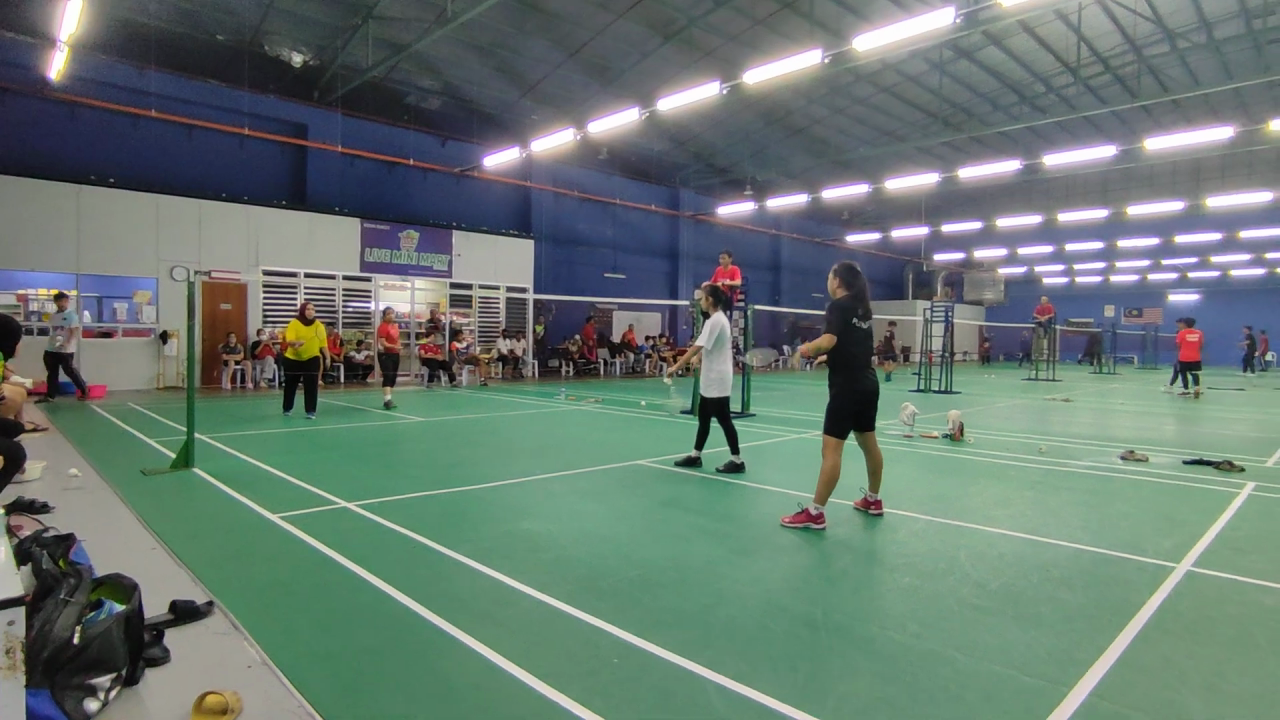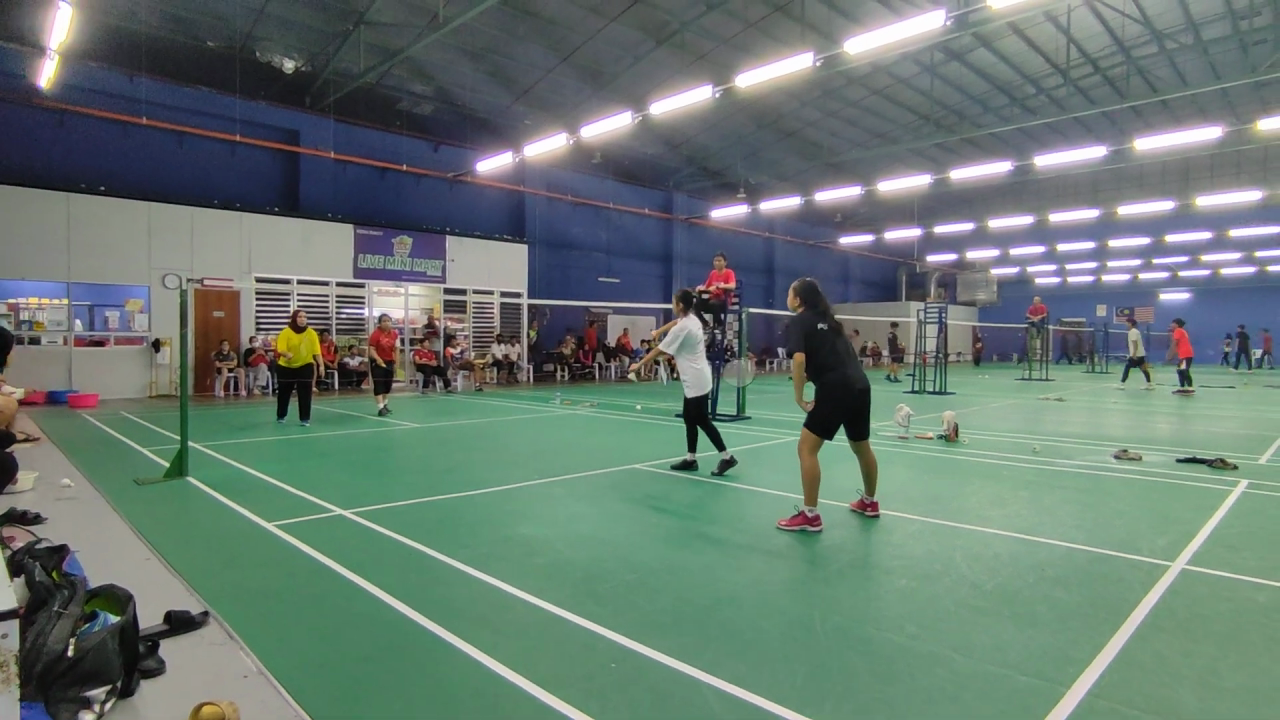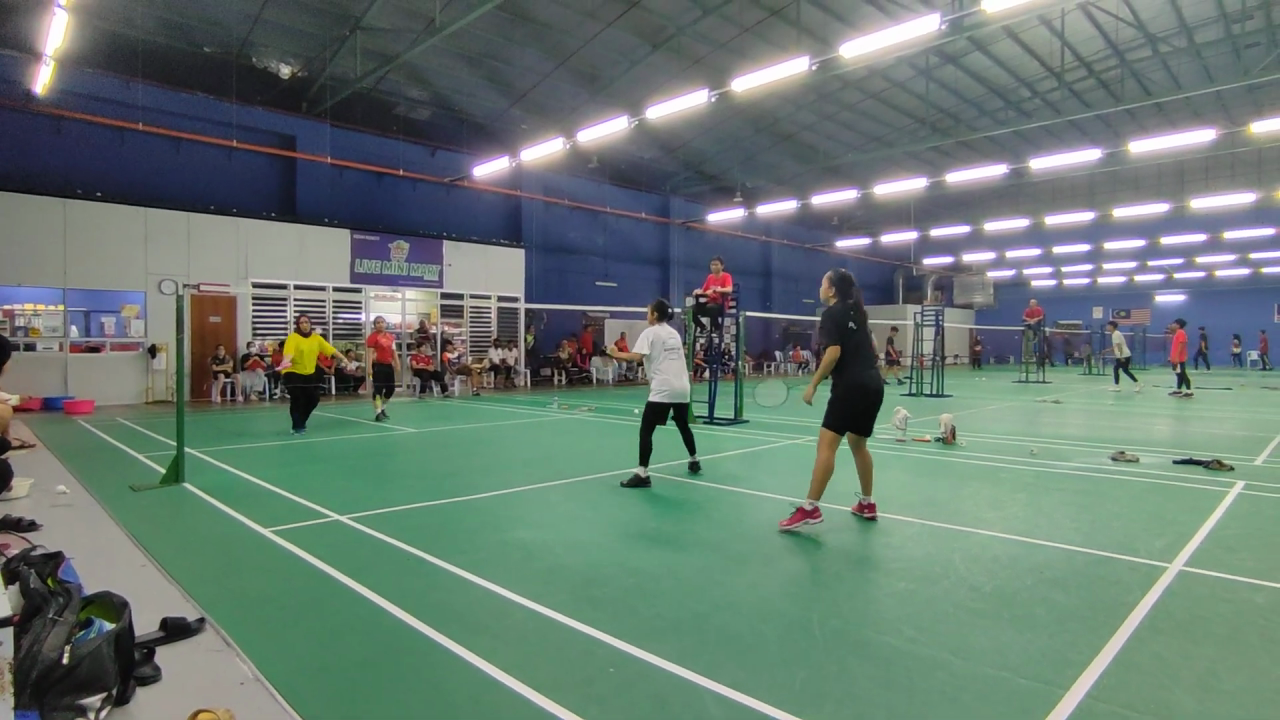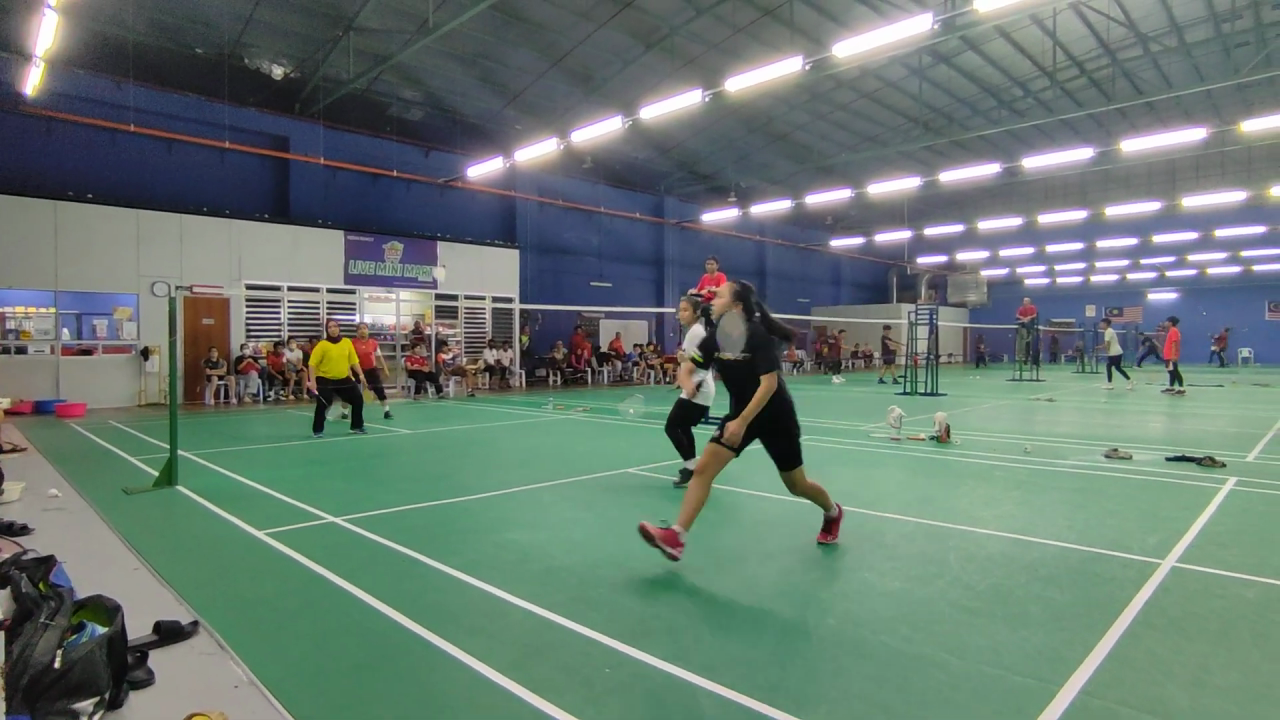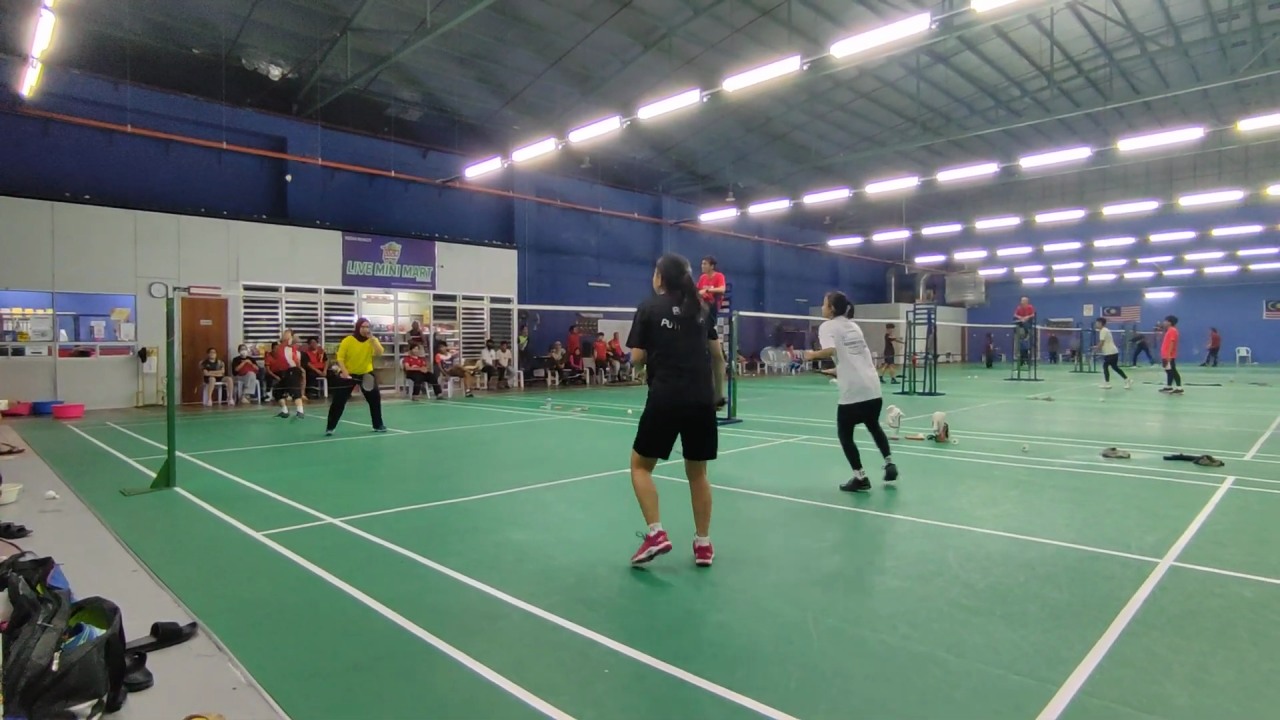
dt=1s
person 1, frame 1
left shoulder: (839, 306)
right shoulder: (861, 308)
left elbow: (828, 343)
left wrist: (804, 349)
right wrist: (833, 358)
left hip: (847, 387)
right hip: (868, 384)
left knee: (831, 450)
right knee: (868, 443)
left ankle: (815, 513)
right ankle: (873, 500)
person 1, frame 2
left shoulder: (799, 322)
right shoulder: (826, 320)
left elbow: (799, 360)
left wrist: (798, 397)
right wrist: (809, 373)
left hip: (835, 389)
right hip: (860, 386)
left knee: (806, 448)
right knee: (862, 447)
left ankle: (810, 515)
right ankle: (869, 502)
person 1, frame 3
left shoulder: (832, 314)
right shoulder: (857, 313)
left elbow: (833, 353)
right elbow: (871, 347)
left wrist: (812, 385)
left hip: (850, 386)
right hip: (873, 384)
left knee: (827, 445)
right knee: (859, 445)
left ankle: (810, 509)
right ankle: (867, 503)
person 1, frame 4
left shoulder: (758, 335)
right shoulder: (716, 339)
left elbow: (769, 384)
left wrist: (741, 422)
left hip: (774, 415)
right hip: (741, 415)
left knee: (795, 484)
right knee: (704, 467)
left ankle: (832, 514)
right ankle: (675, 536)
person 1, frame 5
left shoulder: (649, 308)
right shoulder: (700, 308)
left elbow: (637, 359)
right elbow: (716, 354)
right wrist: (718, 391)
left hip: (665, 398)
right hip: (702, 399)
left knee: (640, 467)
right knee: (697, 473)
left ankle: (656, 534)
right ankle: (703, 544)
person 2, frame 1
left shoulder: (714, 321)
right shoulder: (719, 318)
left elbow: (697, 347)
left wrist: (676, 366)
right wrist: (697, 358)
left hip: (717, 380)
right hip: (710, 380)
left knee: (723, 420)
right knee: (704, 418)
left ankle: (737, 461)
right ankle: (696, 456)
person 2, frame 2
left shoulder: (681, 328)
right shoulder: (692, 320)
left elbow: (658, 351)
left wrist: (639, 365)
left hip: (696, 382)
right hip: (694, 380)
left knee: (702, 421)
right knee: (690, 419)
left ankle: (726, 457)
right ankle: (691, 459)
person 2, frame 3
left shoulder: (650, 332)
right shoulder: (674, 333)
left elbow: (637, 356)
left wrist: (617, 354)
left hip: (663, 390)
right hip: (682, 388)
left knee: (646, 430)
right knee: (683, 424)
left ankle: (642, 474)
right ankle: (694, 460)
person 2, frame 4
left shoulder: (696, 332)
right shoulder: (694, 331)
left wrist: (685, 358)
right wrist: (682, 377)
left hip: (695, 391)
right hip: (701, 391)
left knee: (671, 427)
right knee: (684, 428)
left ankle: (691, 467)
right ankle: (692, 466)
person 2, frame 5
left shoulder: (827, 326)
right shoulder: (853, 326)
left elbow: (830, 350)
left wrist: (812, 354)
left hip: (852, 387)
right hip: (872, 385)
left knee: (845, 434)
right knee: (873, 426)
left ankle: (860, 477)
right ankle: (890, 463)
